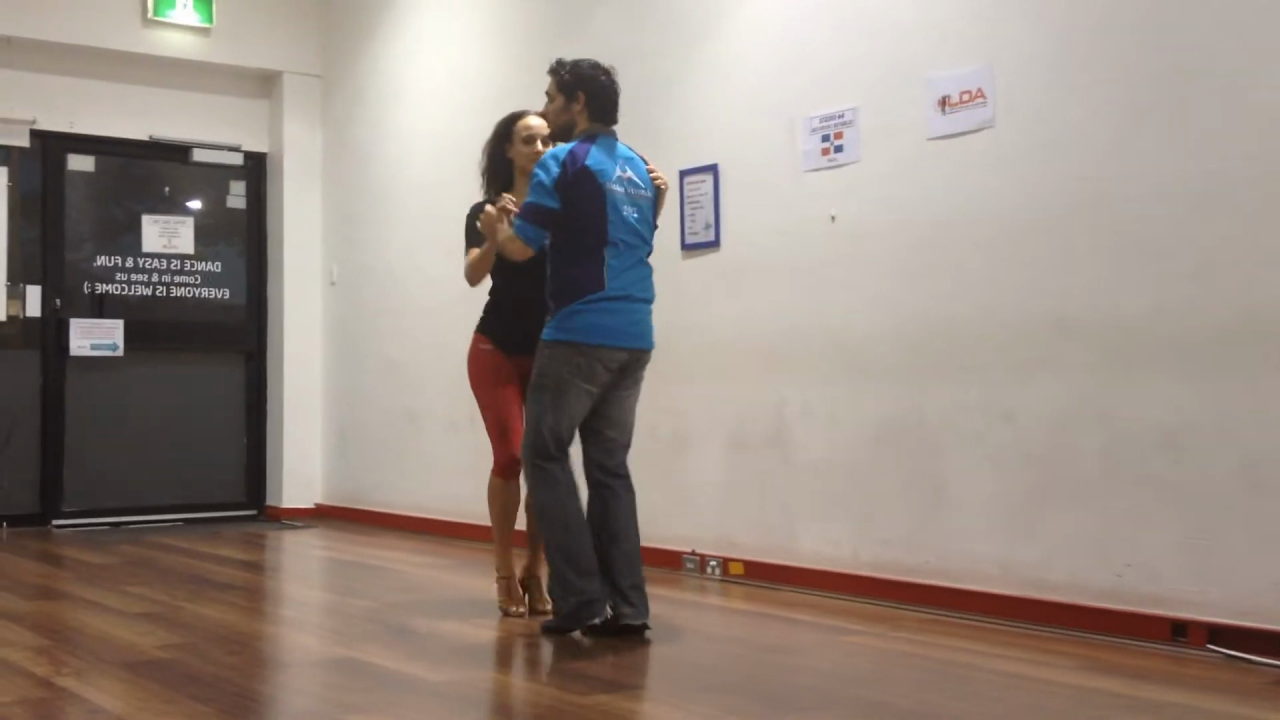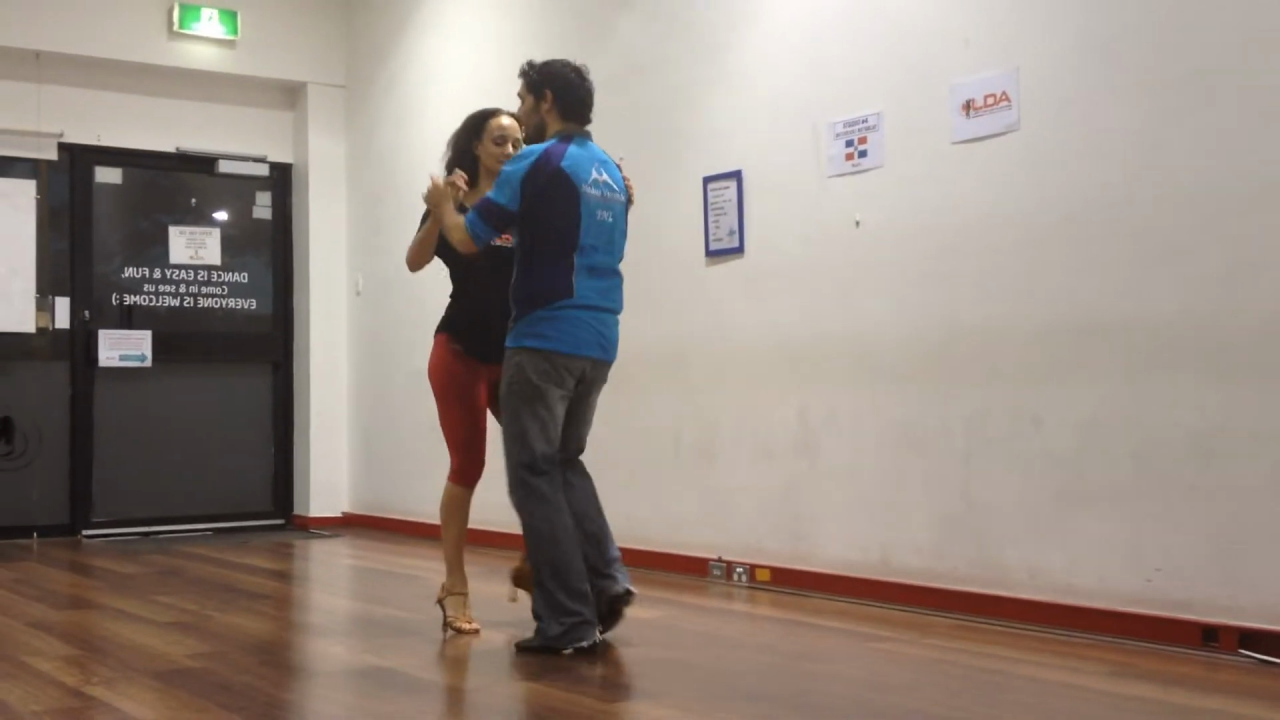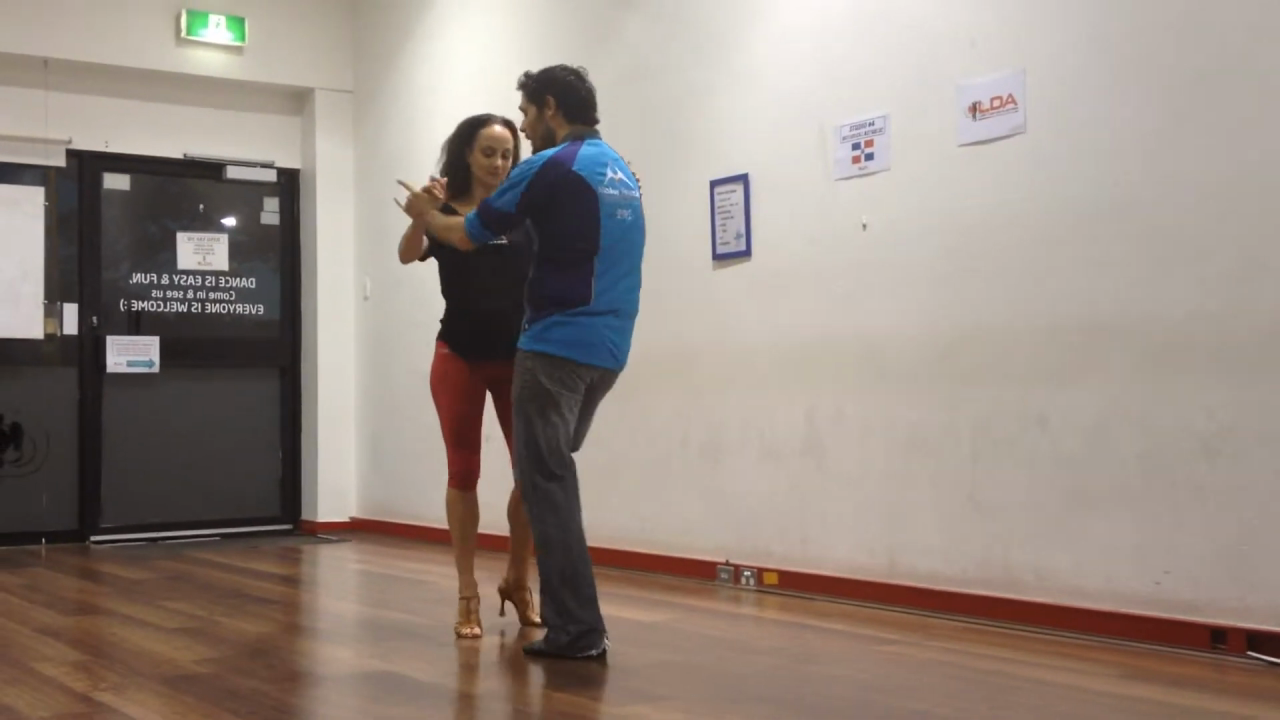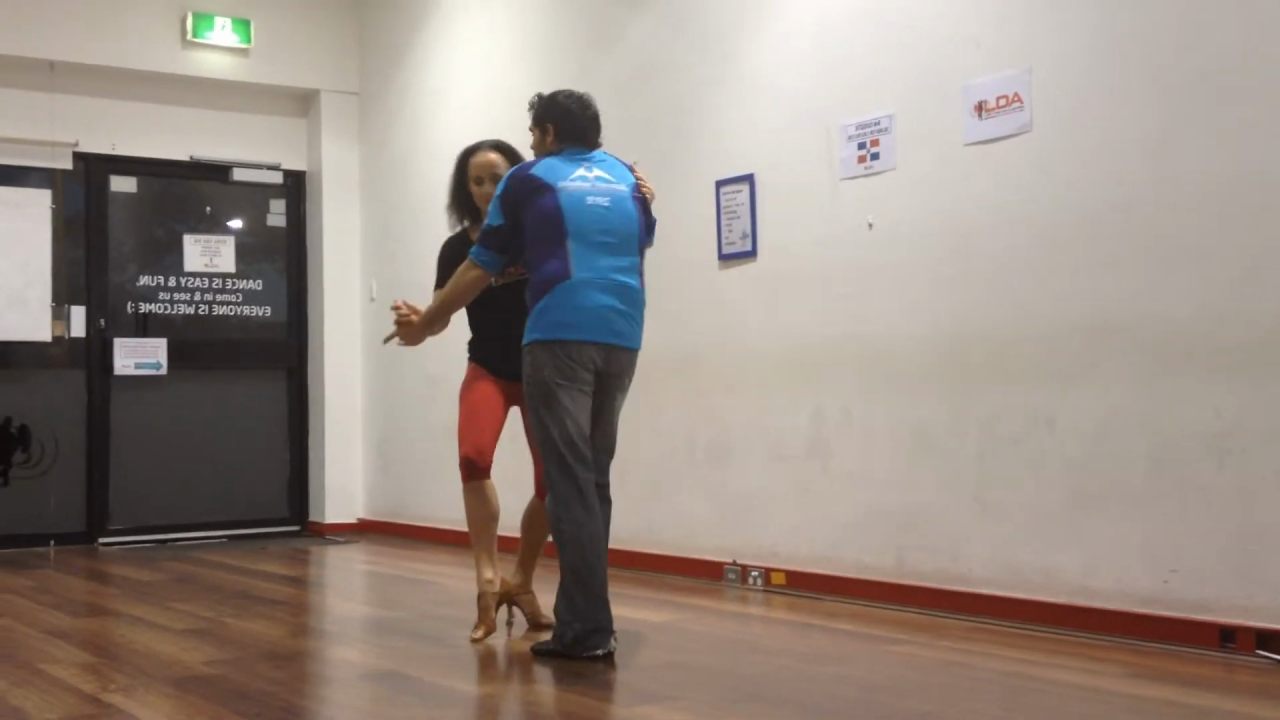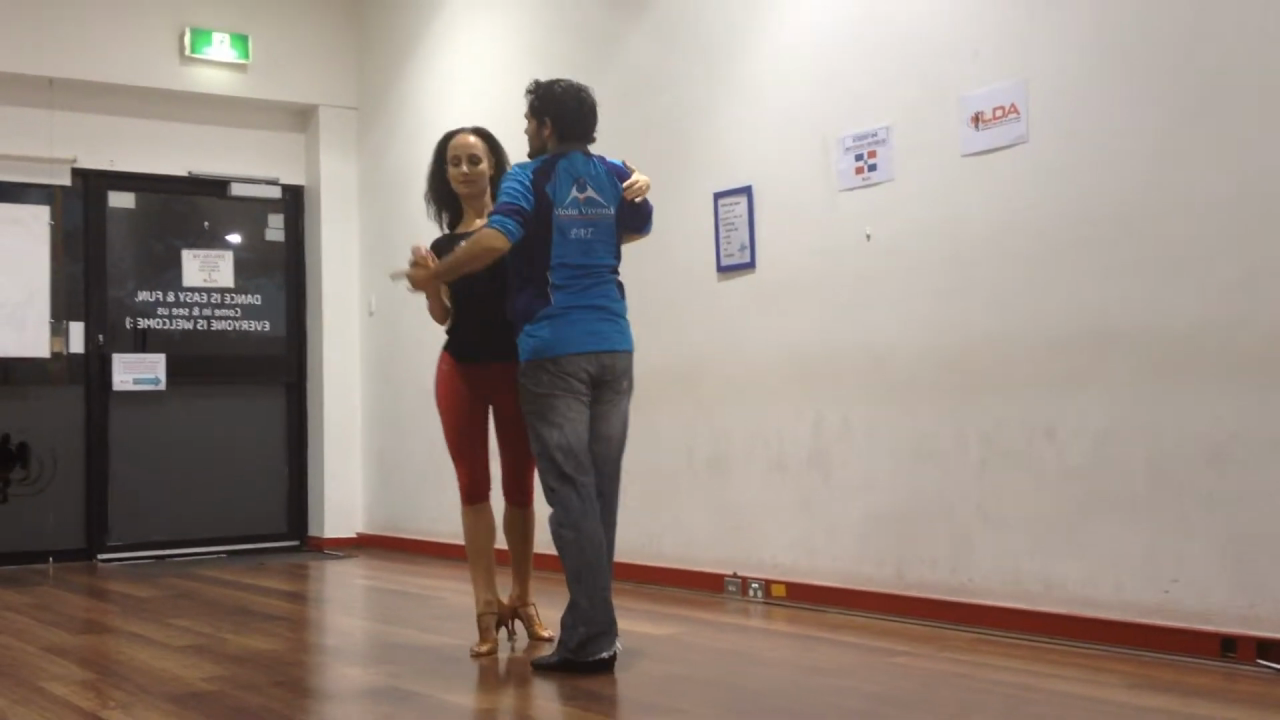
dt=0.7s
person 1, frame 1
left shoulder: (563, 162)
right shoulder: (639, 168)
left elbow: (522, 247)
left wrist: (498, 227)
left hip: (579, 334)
right hip: (634, 336)
left knee: (547, 460)
right knee: (609, 467)
left ankle: (581, 598)
right ankle: (626, 605)
person 1, frame 2
left shoulder: (538, 163)
right shoulder: (609, 169)
left elbow: (468, 238)
left wrist: (444, 206)
left hip: (545, 339)
right hip: (597, 340)
left knee: (536, 476)
right knee: (566, 463)
left ankle: (567, 622)
right ankle: (606, 581)
person 1, frame 3
left shoulder: (552, 167)
right shoulder: (621, 170)
left elbow: (469, 235)
left wrist: (428, 211)
left hip: (558, 345)
right hip: (607, 348)
left knee: (546, 485)
right knee: (554, 477)
left ankle: (576, 629)
right ankle: (572, 620)
person 1, frame 4
left shoulder: (526, 179)
right shoulder: (626, 175)
left elbow: (479, 270)
left wrist: (424, 323)
left hip: (562, 332)
right hip: (624, 335)
left knee: (569, 482)
right knee: (593, 478)
left ankle: (587, 628)
right ankle: (586, 615)
person 1, frame 5
left shoulder: (528, 177)
right shoulder: (617, 177)
left elbow: (495, 240)
right elbow: (638, 228)
left wrist: (435, 276)
left hip: (552, 350)
right hip: (613, 346)
left knee: (572, 493)
right knee: (599, 490)
left ankle: (592, 634)
right ankle: (592, 629)
person 2, frame 1
right shoulder: (486, 212)
right elbow: (473, 275)
right wrist: (496, 235)
right hip: (497, 351)
right knee: (510, 457)
left ankle: (534, 572)
right ankle: (505, 572)
person 2, frame 2
right shoulder: (450, 208)
right elbow: (416, 261)
right wrist: (441, 211)
right hip: (460, 354)
right knee: (467, 467)
right ankle: (454, 586)
person 2, frame 3
right shoulder: (442, 213)
right elbow: (407, 255)
right wrist: (419, 219)
left hip: (520, 356)
right hip: (460, 357)
right knee: (464, 470)
left ankle: (517, 581)
right ankle: (467, 592)
person 2, frame 4
right shoulder: (457, 247)
right elbow: (440, 315)
left wrist: (636, 196)
right hip: (489, 370)
left knee: (552, 481)
right knee: (474, 459)
left ankle: (521, 584)
right ankle: (488, 582)
person 2, frame 5
right shoulder: (444, 245)
right elbow: (444, 316)
left wrist: (634, 182)
right wrist: (428, 284)
left hip: (518, 368)
right hip: (460, 370)
left knee: (519, 488)
right knee: (473, 487)
left ankle: (522, 600)
right ankle: (487, 607)
